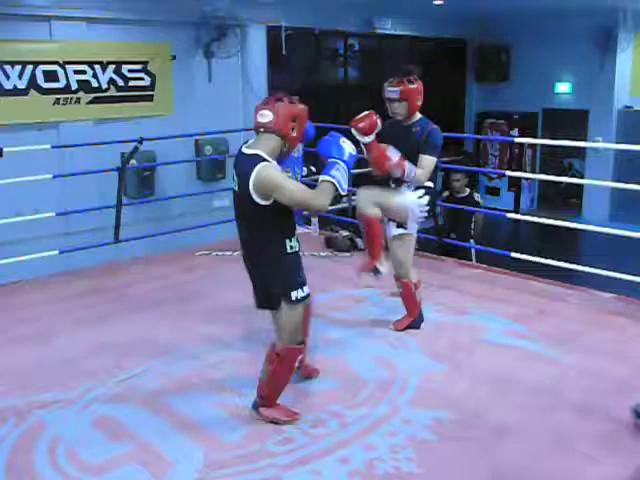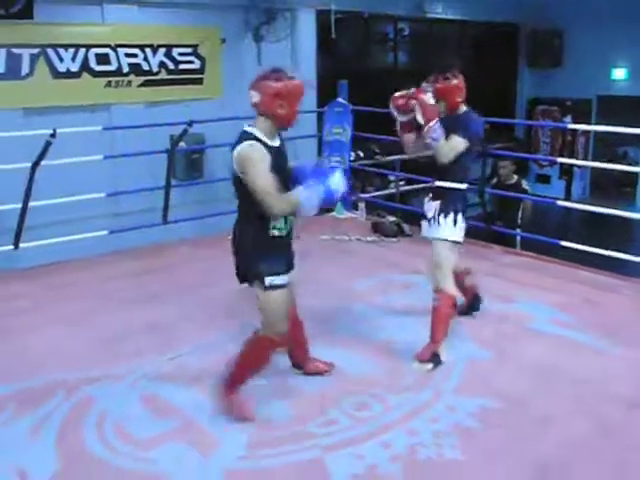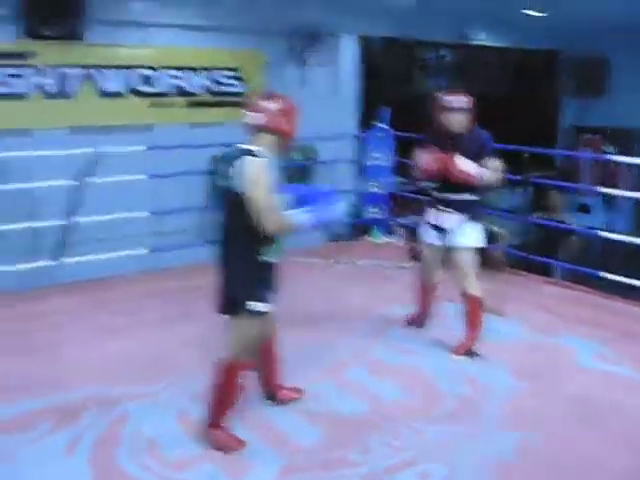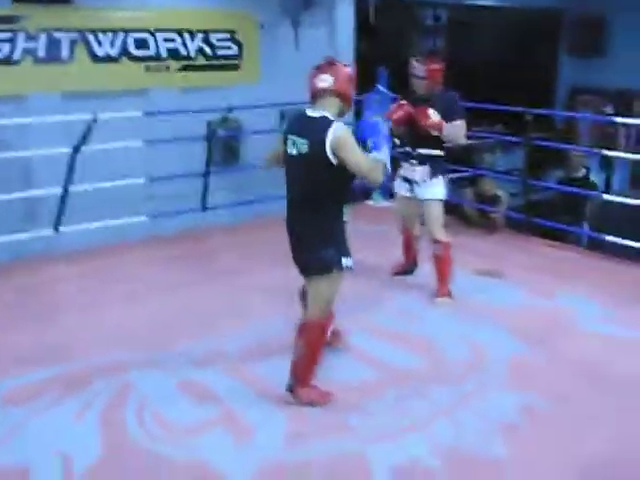
dt=1s
person 1, frame 1
left shoulder: (248, 152)
right shoulder: (264, 173)
right elbow: (318, 202)
right wrist: (339, 164)
left hip: (268, 254)
right hip: (275, 263)
left knee: (302, 312)
right knee: (289, 339)
left ankle: (295, 364)
right ankle: (265, 402)
person 1, frame 2
left shoulder: (271, 140)
right shoulder: (248, 150)
right elbow: (277, 205)
left wrist: (314, 186)
right wrist: (322, 189)
left hip: (277, 242)
right hip: (259, 248)
left knee: (287, 307)
right knee: (275, 327)
left ankle: (302, 360)
right ankle: (231, 386)
person 1, frame 3
left shoulder: (240, 159)
right shoulder: (254, 165)
right elbow: (271, 224)
left wrist: (289, 203)
right wrist: (309, 214)
left hip: (247, 264)
right hip: (249, 269)
left knee: (263, 332)
right knee: (242, 349)
left ankle: (272, 387)
right ankle: (215, 424)
person 1, frame 4
left shoulder: (296, 123)
right shoulder: (336, 132)
left elbow: (276, 159)
right elbow: (375, 177)
left hip: (299, 224)
right hip: (325, 229)
left knee: (316, 283)
right knee: (318, 309)
left ankle: (317, 335)
right ankle: (300, 382)
person 2, frame 1
left shoulder: (430, 132)
right shoulder: (389, 128)
left elbow: (422, 175)
right elbow: (377, 165)
left wrist: (398, 165)
right wrist: (368, 141)
left hip: (416, 199)
right hip: (396, 202)
left knee: (366, 199)
right knee: (401, 264)
left ankle: (375, 258)
right ankle: (414, 314)
person 2, frame 2
left shoulder: (470, 122)
right shoulder: (442, 118)
left elbow: (444, 155)
right elbow: (412, 149)
left wrist: (429, 119)
right wrist: (404, 119)
left hip: (450, 201)
right hip: (437, 197)
left knee: (440, 273)
right knee: (445, 258)
left ankle: (433, 348)
right ankle: (472, 297)
person 2, frame 3
left shoulder: (480, 139)
right shoulder: (433, 136)
left elbow: (497, 176)
right elbow: (419, 166)
left wrist: (471, 172)
right wrist: (425, 165)
left hip: (464, 214)
right hip: (436, 209)
left knee: (467, 277)
right knee: (428, 268)
left ankle: (471, 339)
right ankle: (423, 311)
person 2, frame 4
left shoulder: (449, 100)
right shoulder: (410, 98)
left elbow: (460, 138)
left wrist: (439, 127)
right wrist: (397, 122)
left hip: (431, 169)
right hip: (409, 165)
left knee: (434, 229)
right knee: (406, 221)
left ankle: (444, 284)
right ankle: (410, 261)
